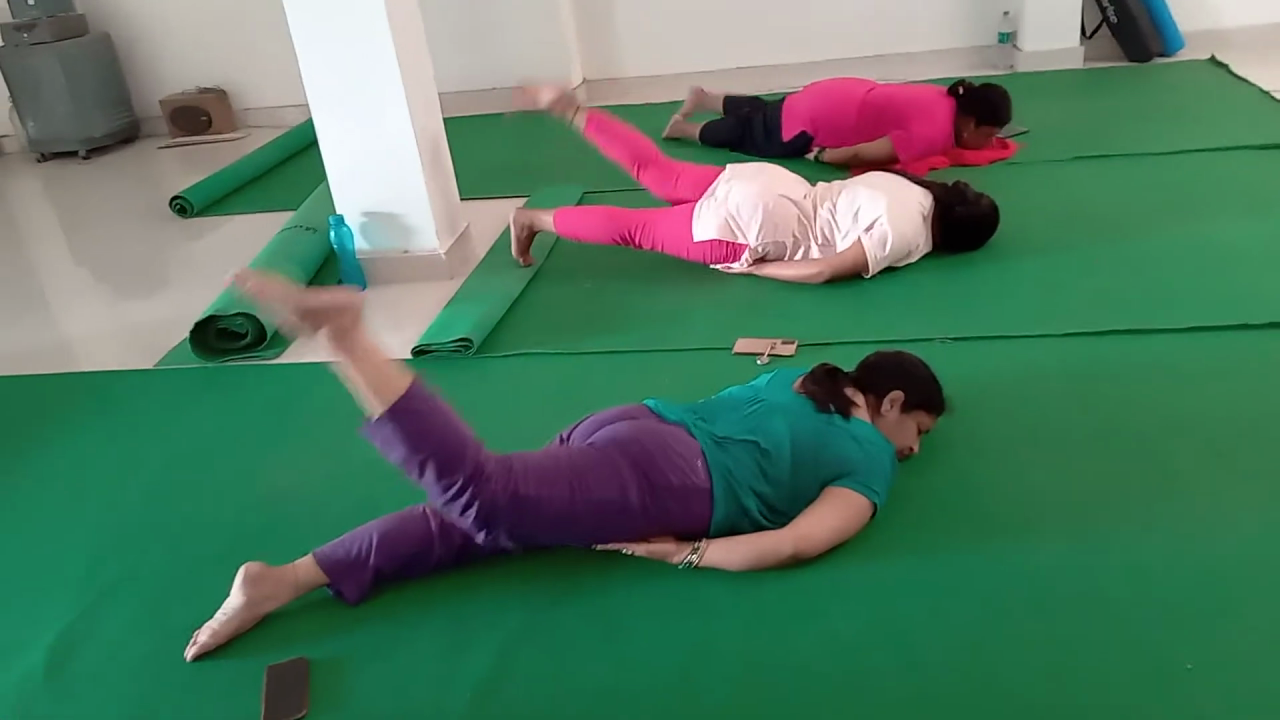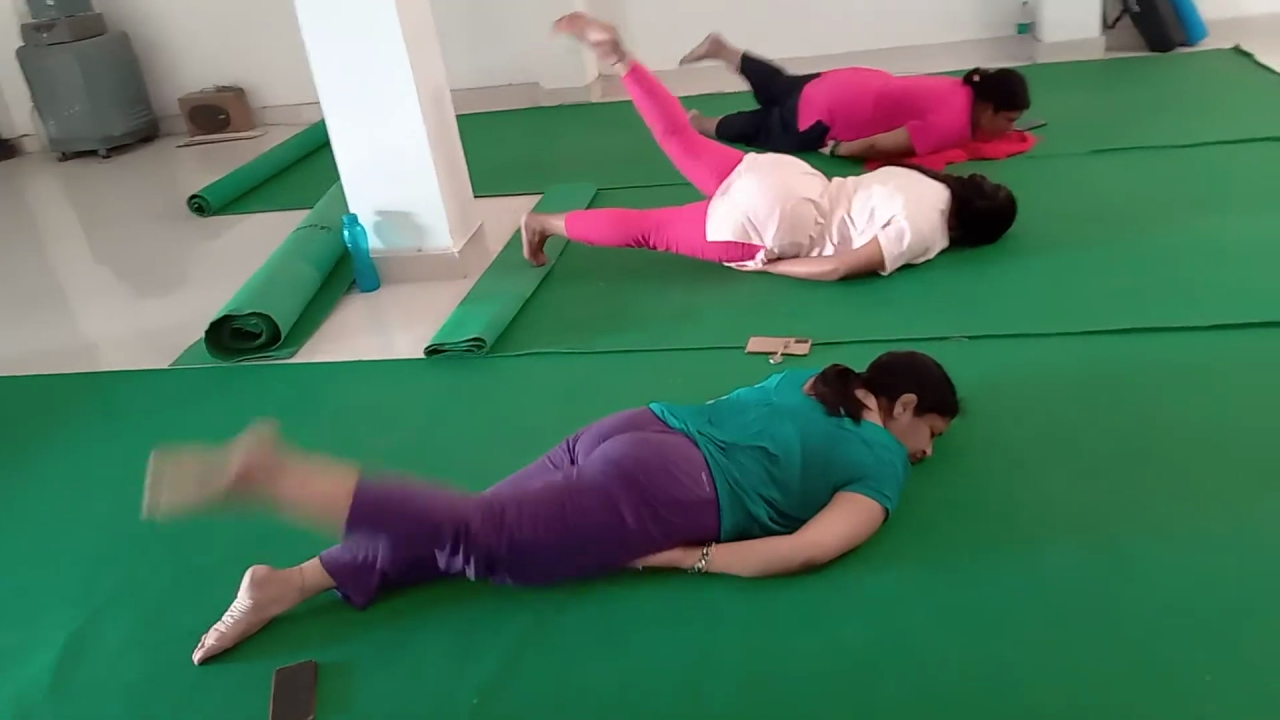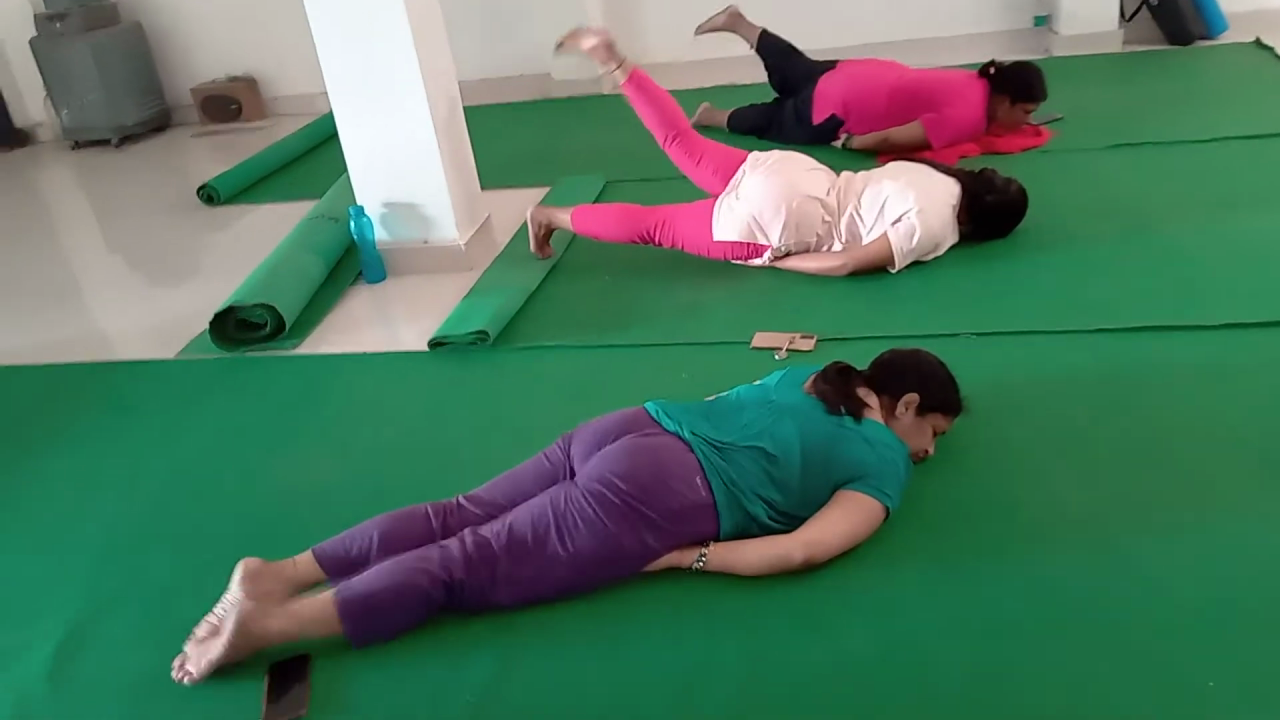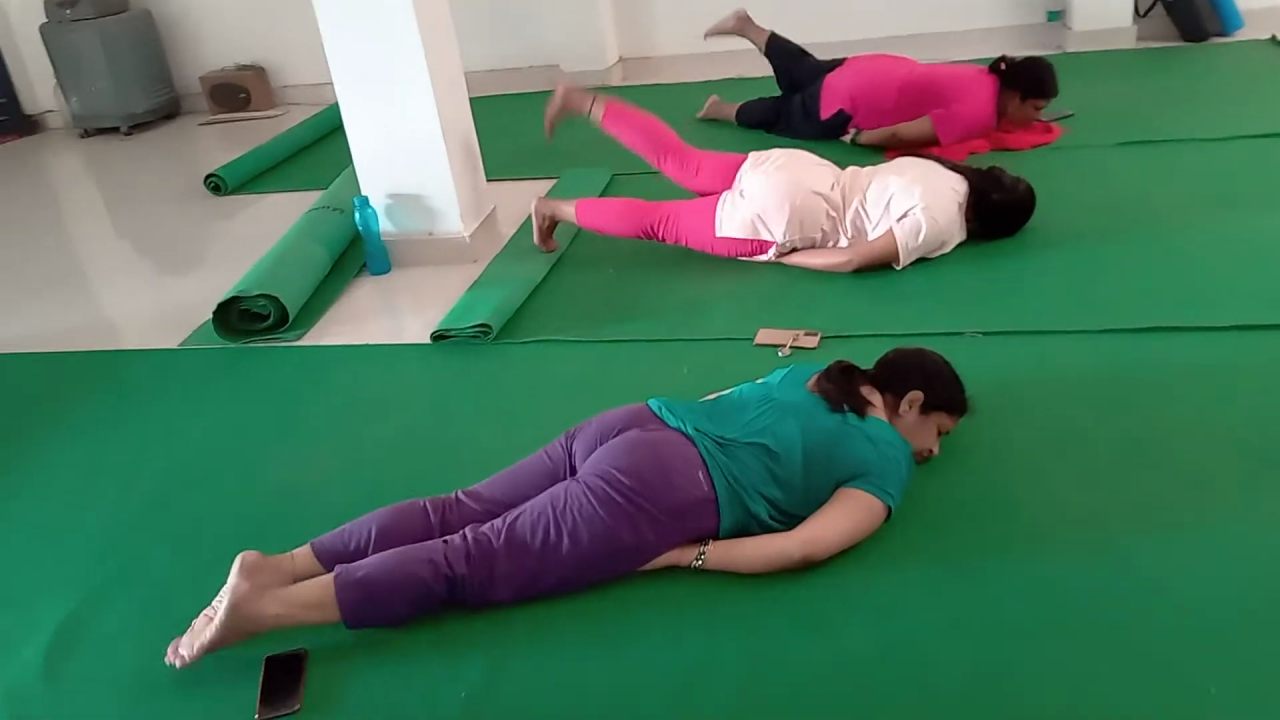
dt=0.2s
person 1, frame 1
left shoulder: (803, 383)
right shoulder: (871, 464)
right elbow: (797, 543)
right wrist: (683, 552)
left hip: (627, 423)
right hip: (660, 479)
left knee: (458, 525)
right knee: (479, 496)
left ankle: (280, 581)
right ankle: (342, 326)
person 1, frame 2
left shoulder: (812, 383)
right shoulder: (881, 468)
right elbow: (802, 550)
right wrist: (691, 555)
left hip: (634, 428)
right hip: (664, 491)
left knee: (456, 533)
right knee: (477, 539)
left ankle: (281, 584)
right ankle: (268, 471)
person 1, frame 3
left shoulder: (816, 377)
right shoulder: (883, 463)
right elbow: (804, 547)
right wrist: (692, 555)
left hip: (629, 427)
right hip: (656, 495)
left knee: (457, 519)
right knee: (469, 567)
left ankle: (276, 580)
right ankle: (270, 621)
person 1, frame 4
left shoulder: (816, 377)
right shoulder: (886, 463)
right elbow: (806, 546)
right wrist: (688, 554)
left hip: (630, 425)
right hip: (659, 491)
left knee: (457, 514)
right knee: (470, 563)
left ankle: (274, 567)
right ankle: (267, 608)
person 2, frame 1
left shoulder: (908, 187)
right shoulder: (905, 236)
right elbow: (825, 271)
right wrist: (753, 265)
left hip: (767, 184)
right hip: (748, 224)
left knee: (652, 168)
right knee: (636, 230)
left ankle: (568, 107)
right ankle: (537, 219)
person 2, frame 2
left shoulder: (923, 181)
right shoulder: (922, 233)
right elbow: (839, 269)
right wrist: (766, 262)
left hip: (778, 175)
right hip: (761, 223)
left knee: (679, 137)
right knee: (649, 232)
left ankle: (615, 52)
right ankle: (547, 224)
person 2, frame 3
left shoulder: (938, 176)
right shoulder: (933, 227)
right elbow: (846, 263)
right wrist: (775, 258)
left hip: (787, 173)
right hip: (775, 220)
left knee: (682, 143)
right knee: (657, 226)
left ankle: (612, 58)
right ankle: (553, 217)
person 2, frame 4
left shoulder: (944, 171)
right shoulder: (939, 223)
right elbow: (853, 260)
right wrist: (781, 255)
left hip: (796, 174)
right hip: (783, 216)
left knee: (676, 158)
right knee: (661, 221)
left ankle: (583, 102)
right ankle: (558, 208)
person 3, frame 1
left shoulder: (949, 99)
right shoulder: (934, 134)
right elbow: (860, 155)
right wrist: (819, 156)
left hip: (839, 96)
right hip: (810, 123)
left knee: (761, 115)
right knee: (750, 135)
left ankle: (705, 99)
right ankle: (687, 128)
person 3, frame 2
left shoulder: (965, 90)
right shoulder: (953, 125)
right elbow: (876, 146)
right wrist: (833, 150)
left hip: (850, 86)
right hip: (821, 116)
left knee: (779, 89)
right knee: (762, 130)
left ankle: (720, 49)
right ankle: (702, 124)
person 3, frame 3
left shoulder: (981, 83)
right shoulder: (969, 119)
right elbow: (890, 140)
right wrist: (847, 142)
left hip: (866, 78)
right hip: (835, 109)
left knee: (794, 72)
right knee: (774, 123)
left ankle: (737, 21)
right ankle: (714, 117)
person 3, frame 4
left shoulder: (992, 78)
right shoulder: (978, 114)
right elbow: (899, 136)
right wrist: (856, 138)
left hip: (874, 74)
right hip: (844, 103)
left knee: (803, 72)
right knee: (783, 117)
left ankle: (745, 25)
right ankle: (724, 110)
